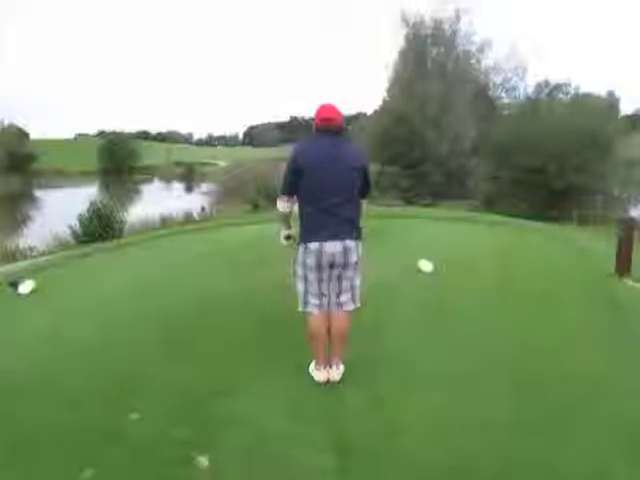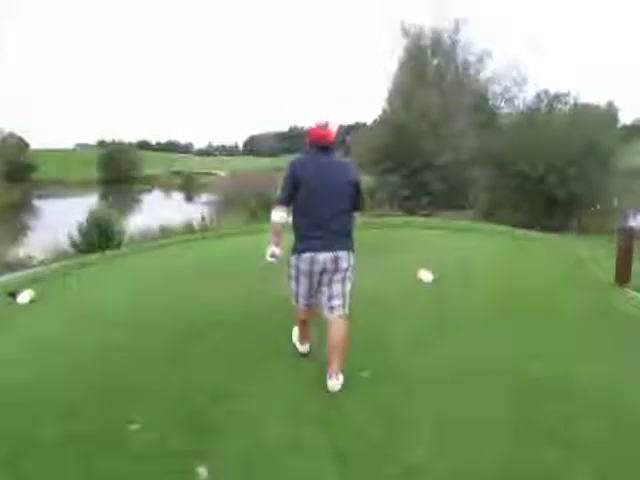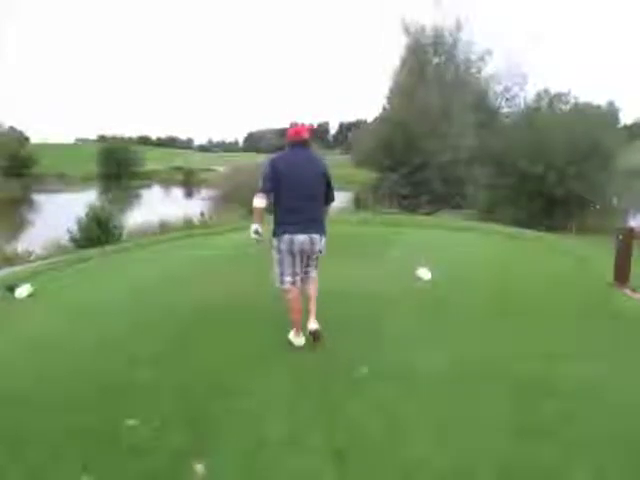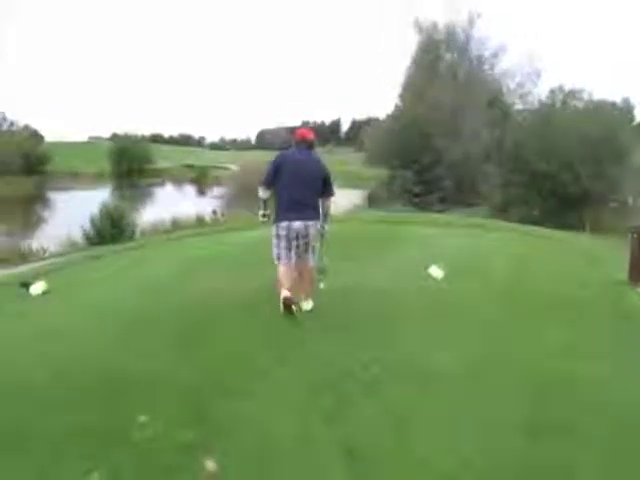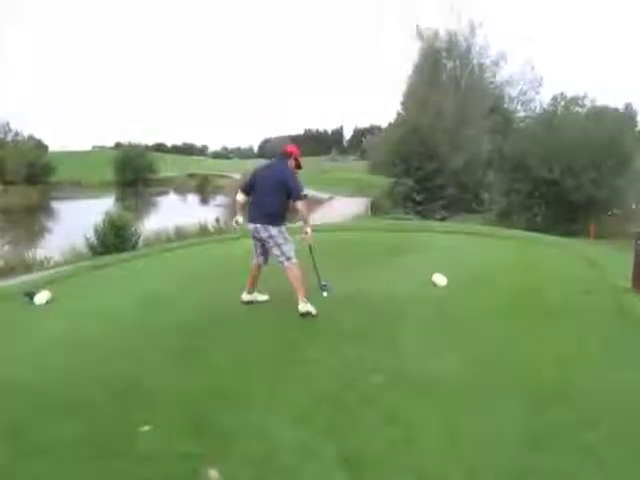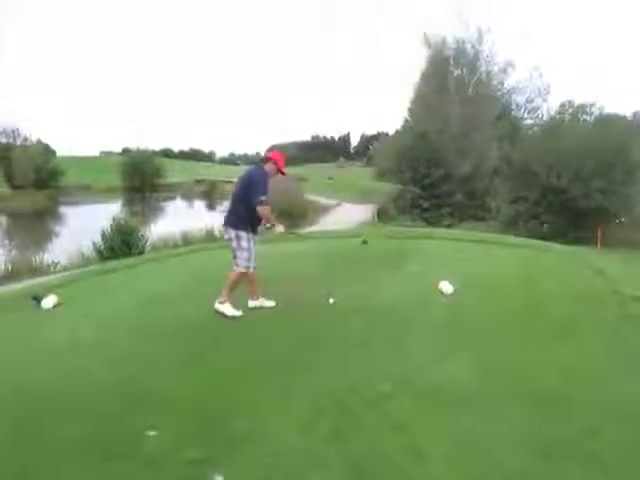
dt=0.5s
person 1, frame 1
left shoulder: (301, 152)
right shoulder: (357, 155)
left elbow: (286, 198)
left wrist: (286, 226)
left hip: (312, 241)
right hip: (348, 240)
left knee: (315, 306)
right knee: (342, 305)
left ankle: (319, 366)
right ankle: (336, 365)
person 1, frame 2
left shoulder: (297, 166)
right shoulder: (349, 170)
left elbow: (281, 208)
right elbow: (356, 209)
left wrist: (274, 243)
left hip: (306, 249)
right hip: (341, 250)
left knee: (304, 302)
right knee: (337, 312)
left ankle: (303, 341)
right ankle: (334, 374)
person 1, frame 3
left shoulder: (276, 162)
right shoulder: (320, 164)
left elbow: (262, 196)
right elbow: (327, 202)
left wrist: (256, 223)
left hip: (286, 233)
right hip: (315, 232)
left knee: (290, 283)
right knee: (310, 275)
left ankle: (297, 332)
right ankle: (313, 322)
person 1, frame 4
left shoulder: (281, 158)
right shoulder: (319, 164)
left elbow: (265, 189)
right elbow: (326, 198)
left wrist: (264, 208)
right wrist: (324, 221)
left hip: (284, 220)
right hip: (310, 220)
left knee: (283, 262)
right knee: (307, 261)
left ankle: (285, 293)
right ankle: (306, 299)
person 1, frame 5
left shoulder: (260, 170)
right shoulder: (289, 174)
left elbow: (241, 194)
right elbow: (299, 202)
left wrist: (239, 214)
right wrist: (307, 225)
left hip: (254, 223)
right hip: (271, 225)
left knee: (260, 259)
right knee: (290, 261)
left ankle: (249, 293)
right ankle: (303, 303)
person 1, frame 6
left shoulder: (254, 173)
right shoulder: (260, 176)
right elbow: (261, 207)
left wrist: (266, 221)
right wrist: (276, 224)
left hip: (241, 225)
right hip: (239, 227)
left knee: (250, 265)
right knee: (242, 267)
left ankle: (254, 298)
right ankle: (222, 301)
